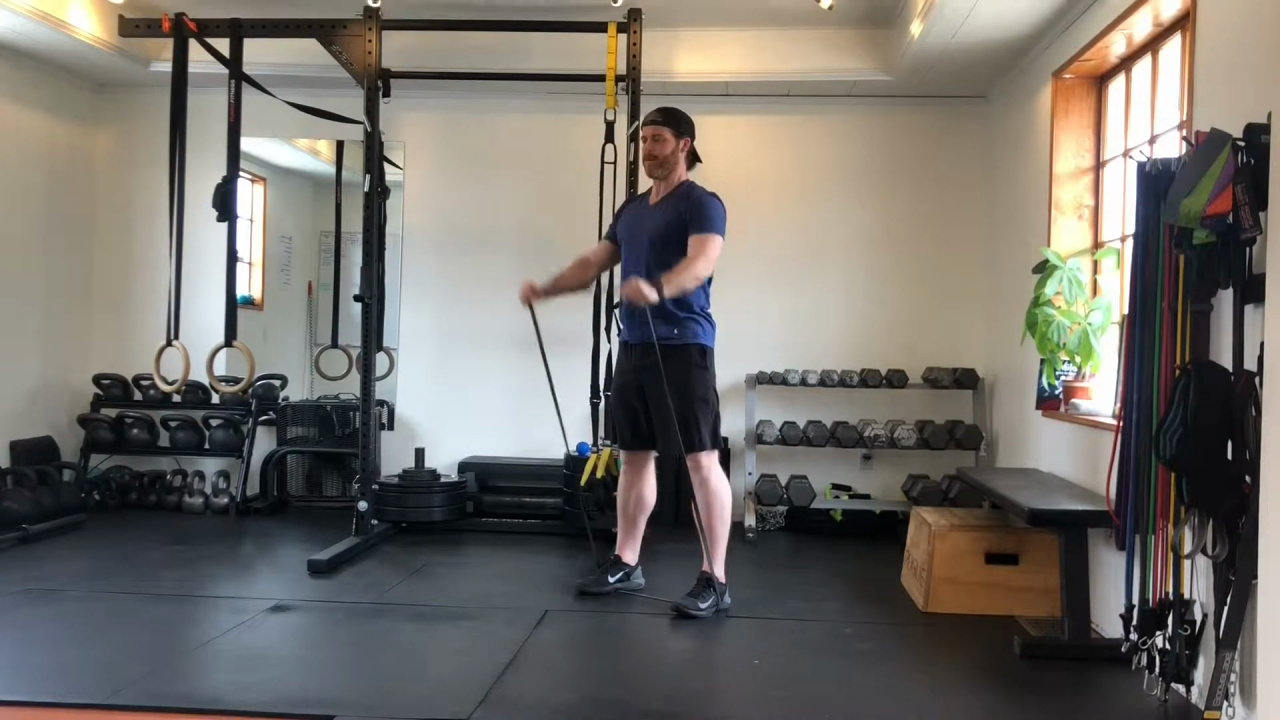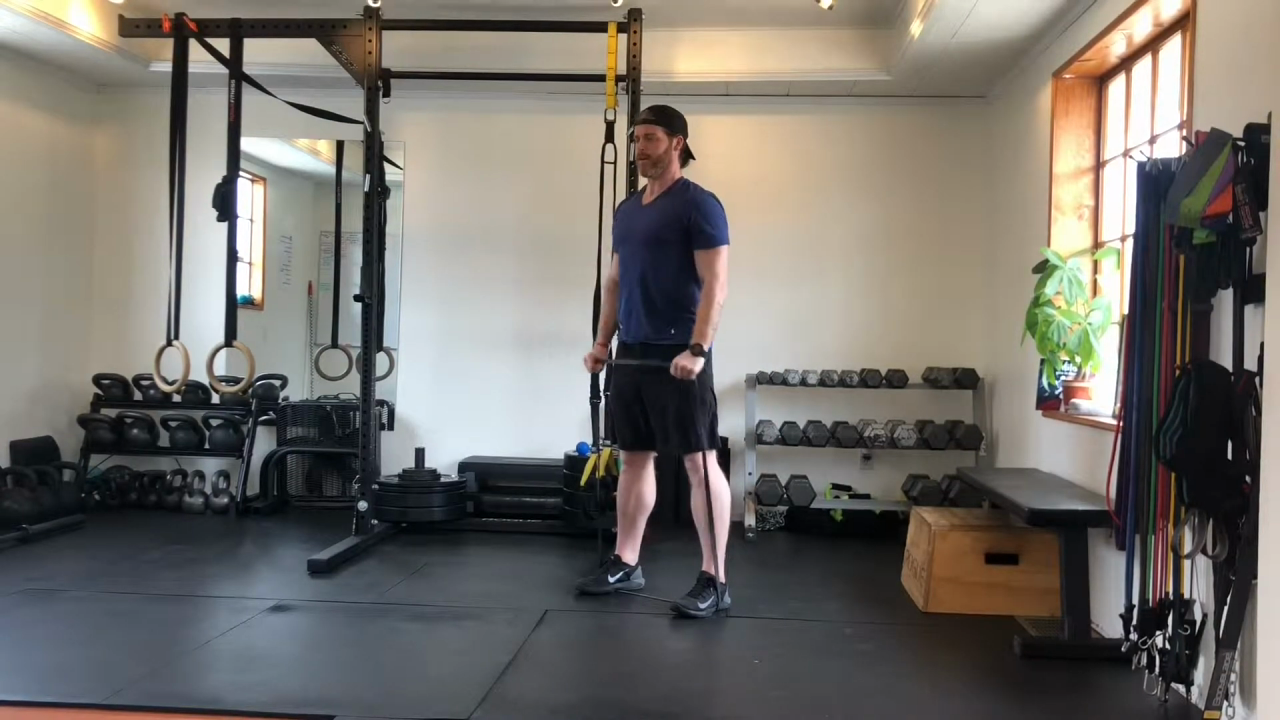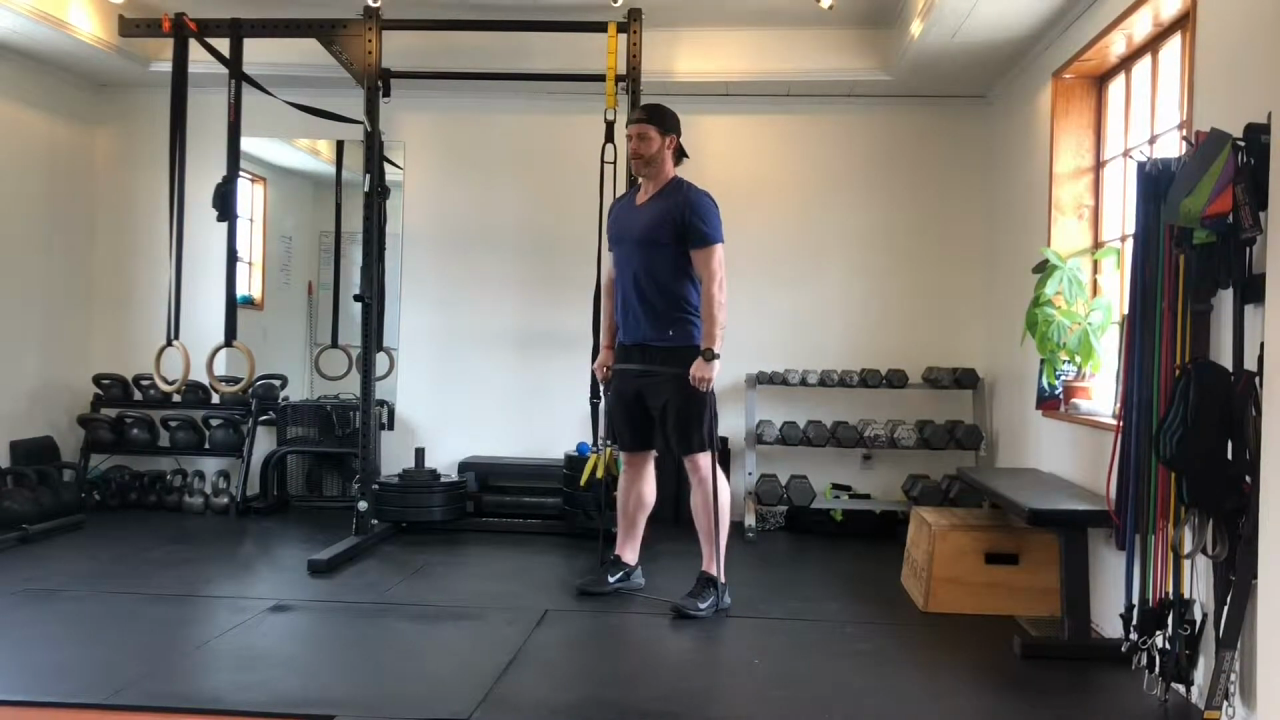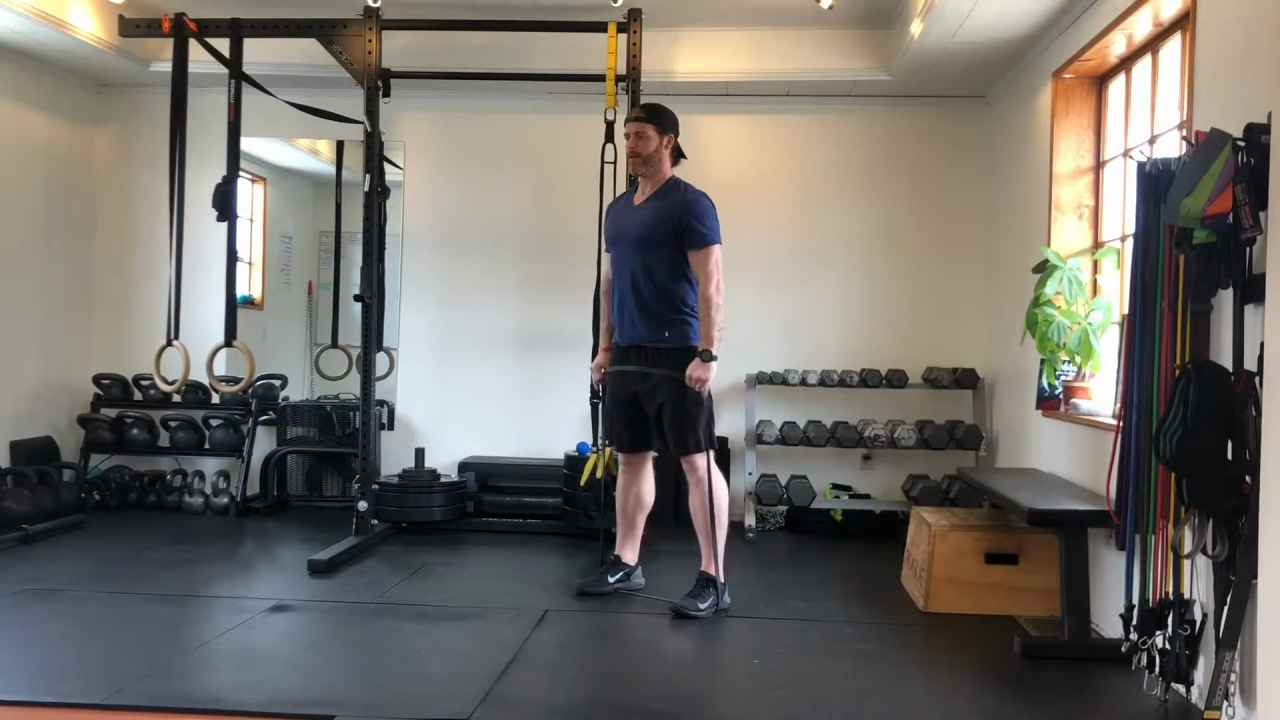
dt=0.4s
person 1, frame 1
left shoulder: (702, 203)
right shoulder: (632, 209)
left elbow: (702, 261)
right elbow: (593, 262)
left wrist: (656, 290)
right wrist: (547, 290)
left hip: (681, 348)
right hip: (635, 348)
left knee: (702, 460)
right knee: (635, 457)
left ankle: (715, 580)
right ankle: (625, 563)
person 1, frame 2
left shoulder: (698, 204)
right shoulder: (627, 209)
left elbow: (715, 283)
left wrist: (698, 349)
right wrist: (602, 341)
left hip: (677, 353)
right hip: (632, 351)
left knee: (699, 461)
right knee: (633, 458)
left ankle: (713, 580)
right ankle: (625, 563)
person 1, frame 3
left shoulder: (693, 203)
right shoulder: (621, 208)
left elbow: (713, 283)
left wrist: (709, 353)
right wrist: (607, 346)
left hip: (678, 353)
right hip: (631, 352)
left knee: (699, 462)
right knee: (634, 458)
left ankle: (713, 580)
right ankle: (625, 563)
person 1, frame 4
left shoulder: (690, 204)
right shoulder: (618, 209)
left elbow: (708, 284)
left wrist: (708, 354)
right wrist: (605, 348)
left hip: (675, 353)
right hip: (628, 353)
left knee: (696, 462)
right knee: (631, 458)
left ankle: (713, 580)
right ankle: (625, 563)
